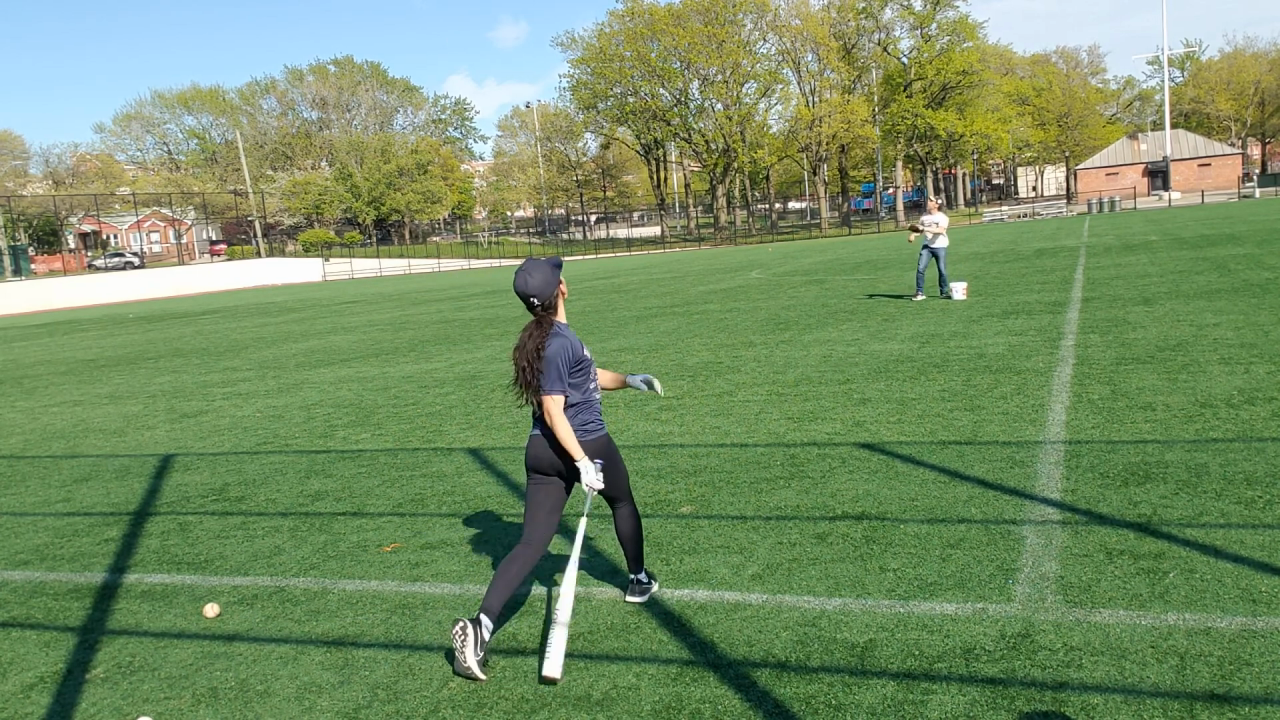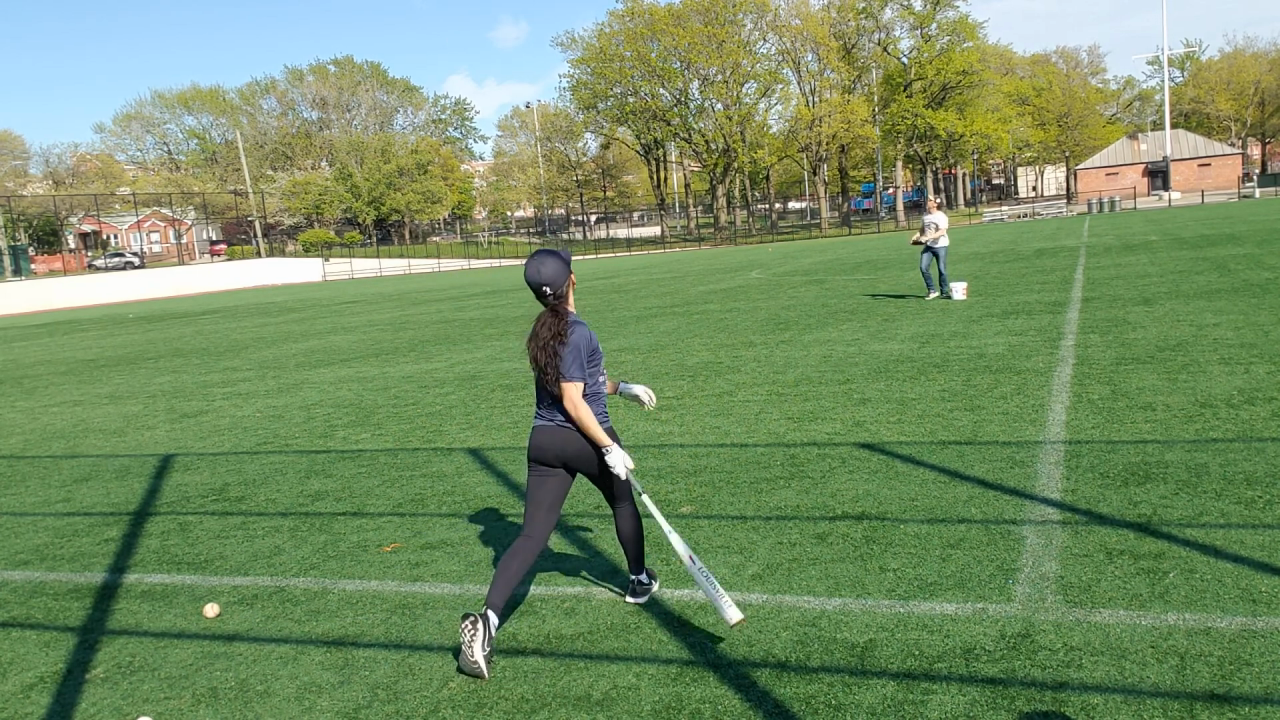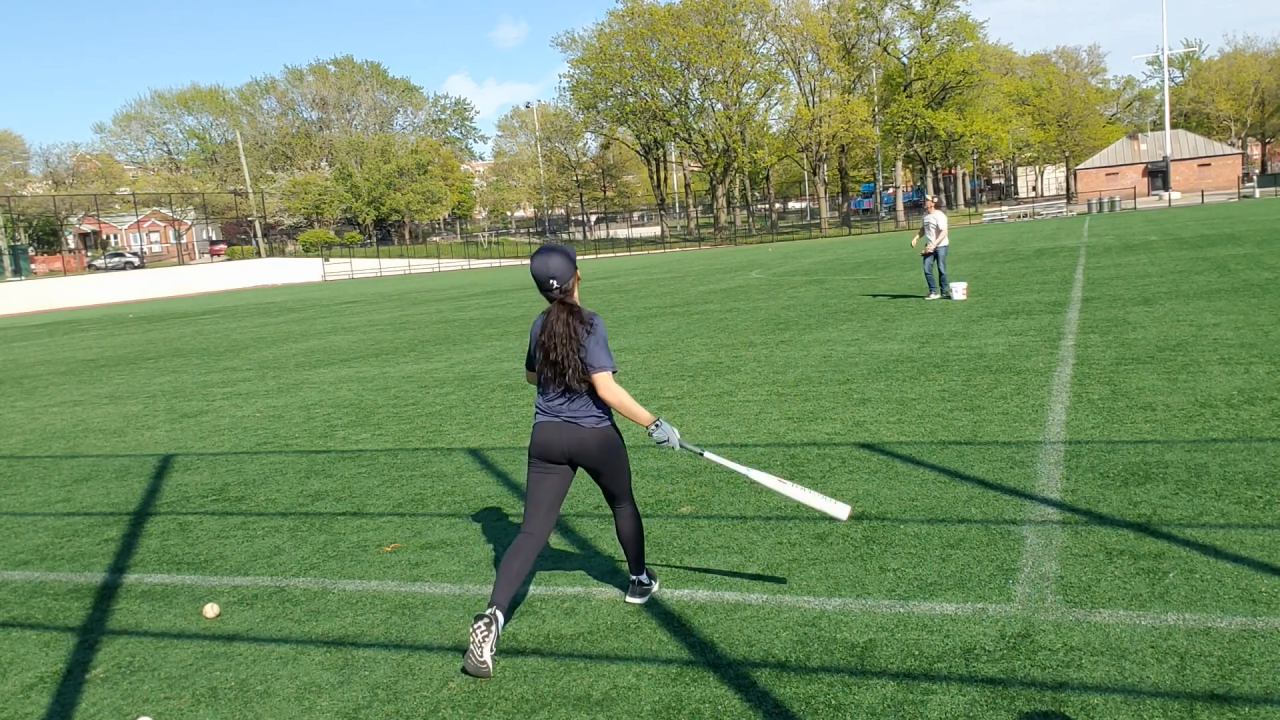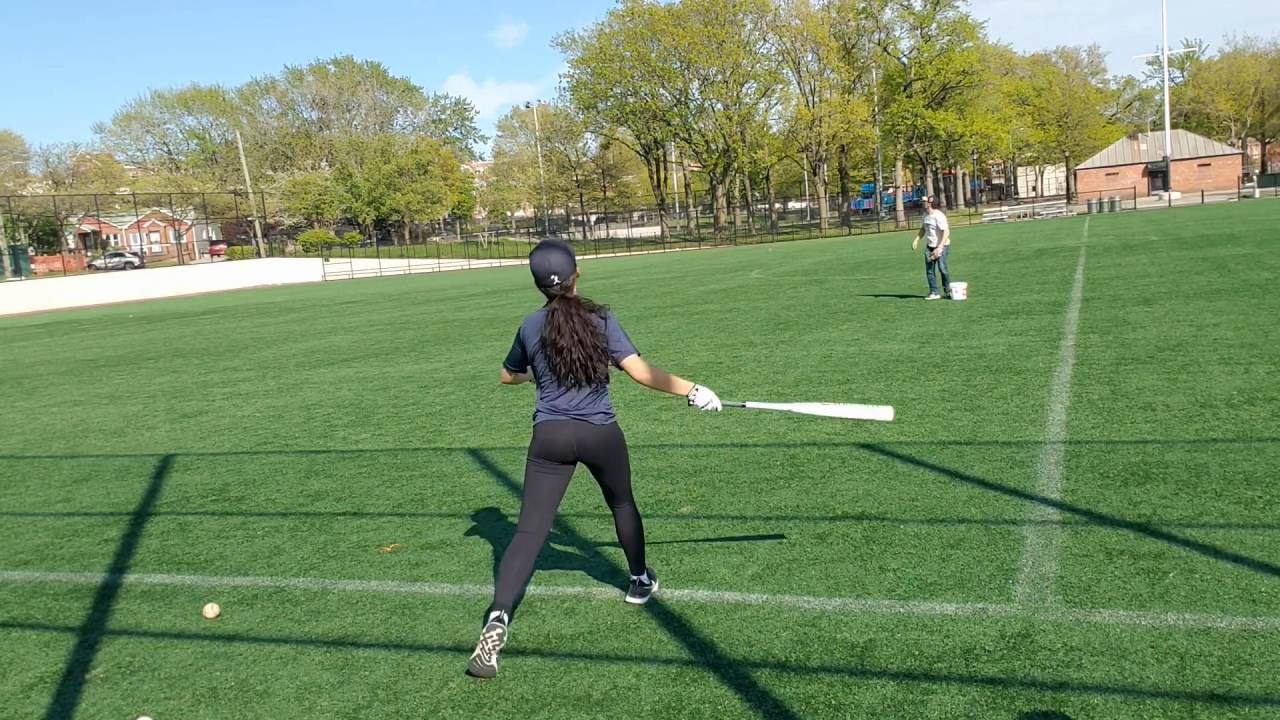
dt=0.1s
person 1, frame 1
left shoulder: (555, 333)
right shoulder: (556, 343)
left elbow: (591, 379)
right elbow: (553, 411)
left wrist: (630, 380)
right wrist: (582, 463)
left hip: (543, 452)
right hip: (587, 446)
left knee: (531, 543)
right knee: (622, 502)
left ankle: (479, 625)
right ankle: (638, 580)
person 1, frame 2
left shoulder: (541, 329)
right shoulder: (575, 330)
right elbow: (573, 400)
left wrist: (621, 387)
right wrist: (610, 446)
left hip: (544, 441)
right hip: (585, 439)
left knee: (531, 537)
right knee: (623, 502)
left ankle: (485, 619)
right ankle: (639, 580)
person 1, frame 3
left shoulder: (540, 326)
right shoulder: (589, 324)
right elbow: (607, 389)
right wrist: (654, 423)
left hip: (546, 437)
right hip: (593, 435)
left knee: (532, 533)
right knee: (622, 503)
left ankle: (493, 617)
right ankle: (639, 580)
person 1, frame 4
left shoulder: (527, 326)
right shoulder: (598, 318)
left elbow: (509, 377)
right elbow: (639, 369)
right wrist: (691, 390)
left hip: (549, 436)
right hip: (599, 432)
left knee: (529, 532)
right knee: (621, 502)
left ankle: (496, 622)
right ankle: (639, 581)
